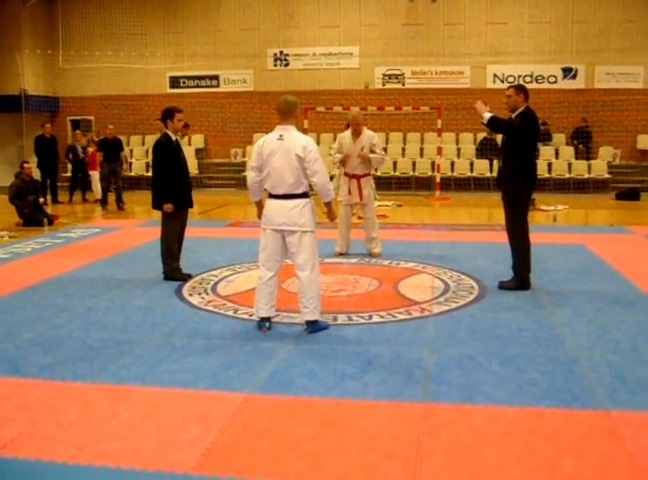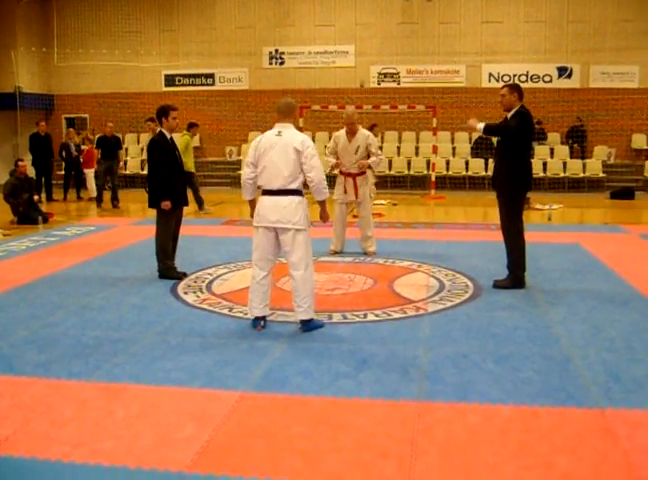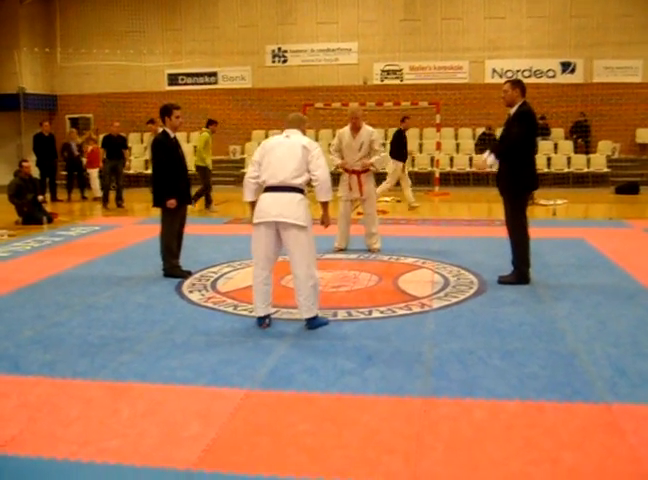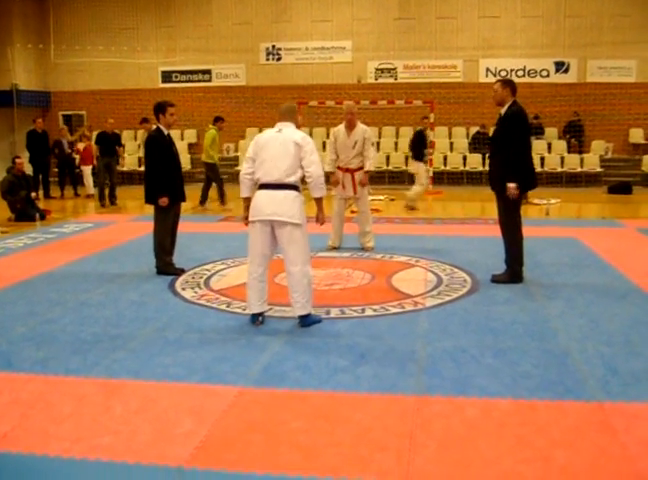
dt=0.2s
person 1, frame 1
left shoulder: (263, 143)
right shoulder: (305, 142)
left elbow: (253, 179)
right elbow: (320, 179)
left wrist: (259, 205)
right wrist: (330, 206)
left hip: (273, 209)
right hip: (298, 209)
left knee: (268, 266)
right knee: (306, 267)
left ankle: (264, 317)
right ankle: (311, 319)
person 1, frame 2
left shoulder: (260, 140)
right shoulder: (301, 140)
left elbow: (248, 176)
right elbow: (316, 177)
left wrist: (252, 205)
right wrist: (323, 207)
left hip: (266, 205)
right hip: (292, 206)
left knee: (261, 264)
right knee: (300, 265)
left ankle: (258, 316)
right ankle: (306, 318)
person 1, frame 3
left shoulder: (267, 143)
right shoulder: (309, 144)
left elbow: (251, 178)
right elbow: (321, 178)
left wrist: (253, 209)
right wrist: (325, 211)
left hip: (266, 203)
right hip: (293, 204)
left knee: (262, 264)
right knee: (303, 265)
left ankle: (263, 315)
right ankle: (310, 316)
person 1, frame 4
left shoulder: (260, 138)
right shoulder: (302, 138)
left elbow: (246, 174)
right elbow: (315, 174)
left wrist: (246, 207)
right wrist: (320, 209)
left hip: (261, 201)
right hip: (288, 201)
left knee: (257, 261)
right knee: (297, 262)
left ankle: (256, 312)
right ankle: (304, 314)
person 2, frame 1
left shoulder: (527, 117)
right shoulder: (518, 118)
left elbow: (507, 127)
left wrist: (485, 115)
right wrist: (486, 114)
left hip: (519, 182)
right hip: (513, 180)
left knee: (517, 230)
right knee: (516, 229)
left ankle: (521, 278)
right ankle: (521, 276)
person 2, frame 2
left shoulder: (522, 116)
right shoulder: (513, 117)
left elbow: (505, 130)
right elbow: (501, 130)
left wrist: (479, 126)
right wrist: (479, 125)
left hip: (514, 181)
right hip: (509, 180)
left knee: (512, 229)
right knee: (511, 228)
left ankle: (516, 277)
right ankle: (516, 274)
person 2, frame 3
left shoulder: (524, 114)
right shoulder: (517, 114)
left elbow: (514, 142)
right elbow: (506, 140)
left wrist: (491, 159)
right wrist: (490, 154)
left hip: (518, 178)
right hip: (514, 177)
left knee: (516, 225)
right knee: (516, 224)
left ankle: (521, 272)
right ankle: (520, 270)
person 2, frame 4
left shoulder: (515, 114)
right shoulder: (509, 113)
left elbow: (517, 150)
left wrist: (513, 182)
left hip: (510, 179)
right hip: (503, 179)
left knee: (510, 224)
right knee: (509, 224)
left ankle: (514, 271)
right ankle: (513, 269)
person 3, frame 1
left shoulder: (174, 142)
right shoulder: (162, 144)
right elbow: (161, 175)
left wrist: (185, 197)
right wrist: (166, 200)
left hip: (180, 198)
right hip: (171, 199)
left knee: (178, 235)
right knee: (170, 235)
left ankle: (175, 268)
right ankle: (170, 270)
person 3, frame 2
left shoulder: (169, 140)
right shoulder: (157, 142)
right elbow: (157, 172)
left wrist: (181, 194)
right wrist: (163, 198)
left hip: (175, 196)
right hip: (166, 197)
left knee: (173, 233)
right knee: (165, 233)
left ankle: (170, 266)
right ankle: (165, 268)
person 3, frame 3
left shoulder: (172, 139)
right shoulder: (160, 141)
right elbow: (161, 171)
left wrist: (182, 193)
right wrist: (169, 196)
left hip: (179, 194)
right hip: (171, 196)
left knee: (177, 232)
right knee: (169, 232)
left ankle: (174, 265)
right ankle: (170, 267)
person 3, frame 4
left shoulder: (166, 136)
right shoulder: (154, 138)
right elbow: (155, 169)
right wrist: (161, 194)
left hip: (173, 192)
right hip: (164, 193)
left knee: (171, 229)
right knee: (162, 229)
left ankle: (168, 262)
right ankle: (163, 264)
person 4, frame 1
left shoulder: (371, 136)
right shoulder: (342, 137)
left elbow: (382, 157)
right elbow: (334, 155)
left wrist: (368, 157)
right wrist: (341, 158)
left hip: (364, 181)
right hip: (347, 181)
left knee: (370, 216)
right knee: (344, 216)
left ankle: (374, 248)
right ankle: (342, 247)
person 4, frame 2
left shoulder: (367, 136)
right shoulder: (337, 136)
left elbow: (378, 156)
right elbow: (329, 153)
left wrist: (368, 163)
right wrist: (334, 162)
left hip: (360, 179)
right hip: (343, 179)
left knee: (365, 214)
right knee: (339, 214)
left ankle: (369, 246)
right ankle: (337, 246)
person 4, frame 3
left shoulder: (371, 132)
right shoulder: (341, 133)
left elbow: (379, 153)
right elbow: (334, 151)
left wrist: (370, 162)
right wrist: (338, 163)
left hip: (365, 177)
right hip: (347, 176)
left knee: (370, 211)
right knee: (344, 211)
left ankle: (373, 243)
right ankle: (341, 243)
person 4, frame 4
left shoulder: (365, 131)
right shoulder: (336, 131)
left elbow: (369, 154)
right elbow: (332, 154)
left wrist: (365, 174)
right wrist: (333, 174)
left hip: (358, 175)
right hip: (341, 175)
left knee: (363, 209)
right knee: (338, 210)
left ankle: (367, 241)
right ankle: (334, 241)
